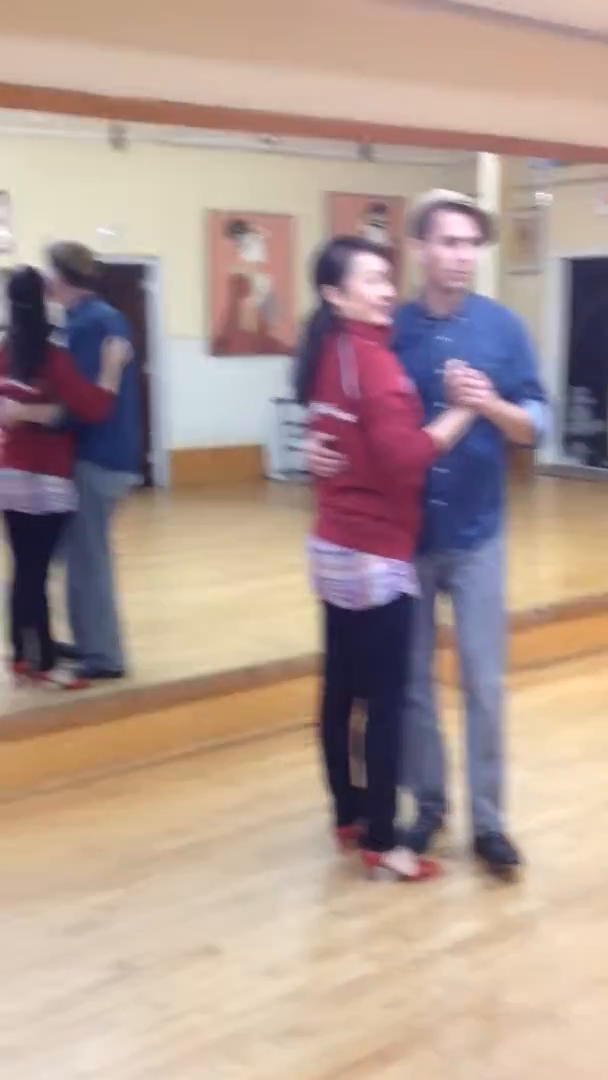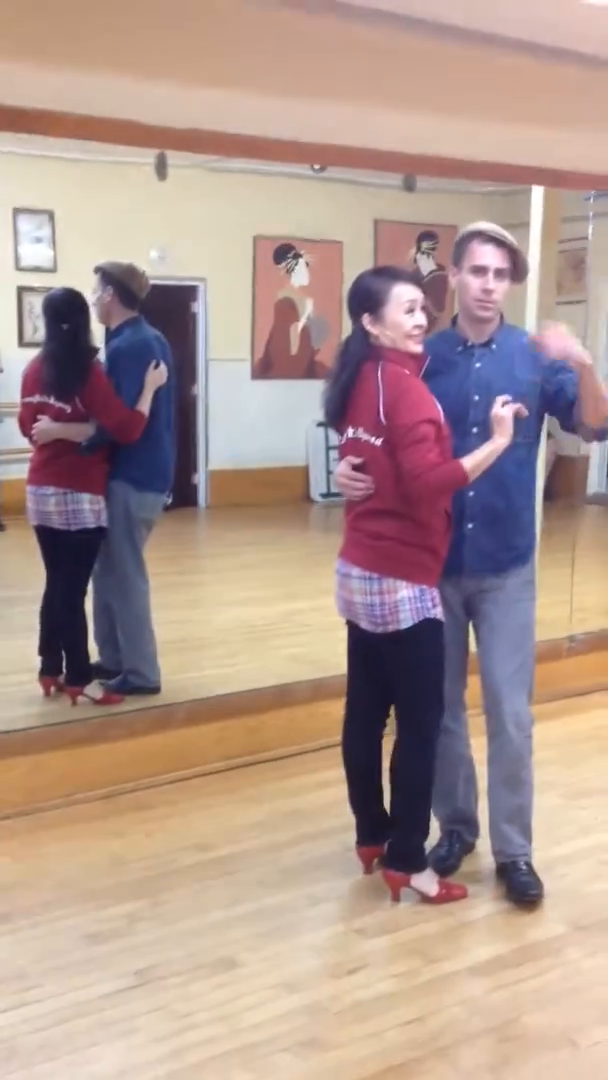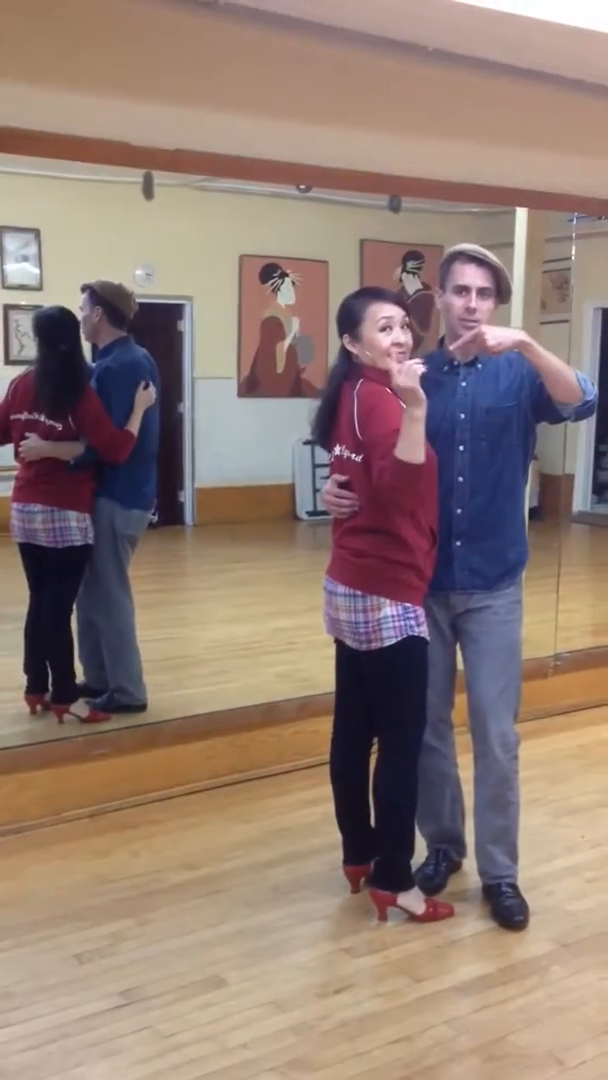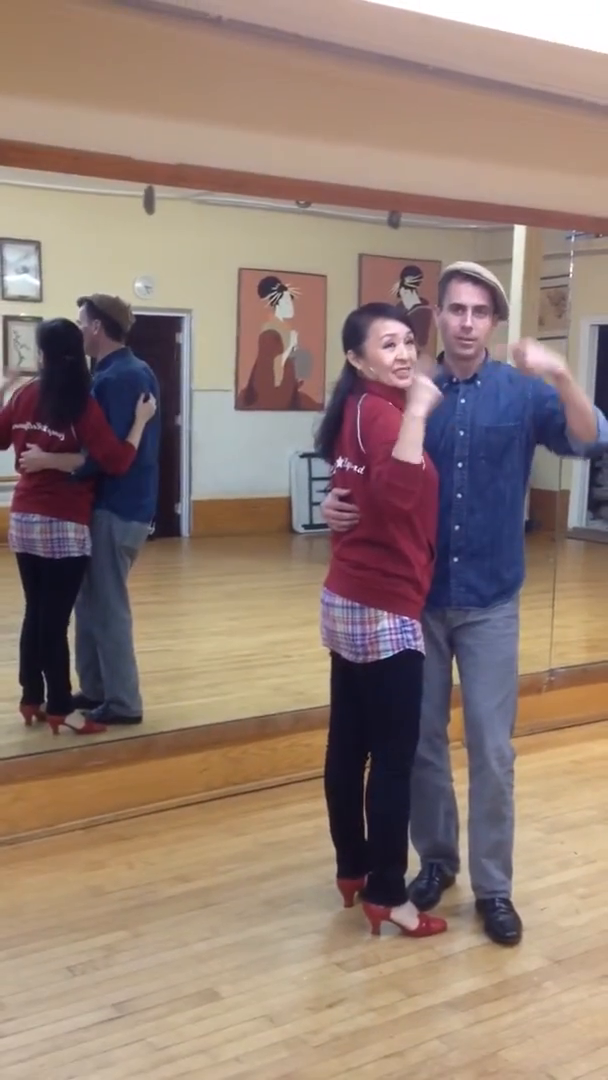
dt=0.7s
person 1, frame 1
left shoulder: (501, 327)
right shoulder: (386, 330)
left elbow: (535, 425)
left wrist: (490, 405)
right wrist: (321, 446)
left hip: (475, 536)
left knee: (483, 681)
right knee: (410, 679)
left ankle: (489, 820)
right ankle: (428, 803)
person 1, frame 2
left shoulder: (536, 356)
right shoulder: (421, 359)
right wrist: (350, 470)
left hip: (507, 566)
left knee: (509, 712)
right knee: (439, 706)
left ankle: (514, 849)
right ankle: (456, 826)
person 1, frame 3
left shoulder: (519, 374)
right shoulder: (410, 377)
left elbow: (580, 403)
left wrist: (523, 343)
right wrist: (339, 490)
left hip: (493, 583)
right hip: (420, 581)
left knee: (496, 734)
right knee: (426, 726)
left ankle: (499, 870)
right ankle: (442, 844)
person 1, frame 4
left shoulder: (520, 390)
right wrist: (338, 502)
left hip: (490, 600)
right hip: (416, 597)
left knee: (491, 748)
right knee: (422, 740)
left ankle: (493, 885)
right ankle: (436, 860)
person 2, frame 1
left shoulder: (325, 354)
right shoulder: (371, 358)
right elbow: (403, 457)
right wrist: (461, 412)
left hip: (334, 546)
right hip: (374, 554)
left knee: (341, 687)
right knee: (386, 697)
left ankle: (349, 816)
right ankle: (381, 839)
person 2, frame 2
left shoulder: (359, 381)
right shoulder: (403, 385)
right elbow: (429, 482)
right wrist: (499, 441)
left hip: (359, 570)
right hip: (401, 578)
left knee: (367, 710)
right knee: (421, 719)
left ankle: (372, 836)
right ankle: (406, 860)
person 2, frame 3
left shoulder: (351, 395)
right shoulder: (379, 399)
right elbow: (400, 488)
right wrist: (415, 409)
left hip: (351, 587)
right hip: (386, 594)
left knee: (355, 728)
right knee: (402, 739)
left ankle: (358, 855)
right ankle: (393, 880)
person 2, frame 4
left shoulder: (354, 411)
right shoulder: (380, 412)
right elbow: (399, 492)
right wrist: (417, 411)
left hip: (347, 600)
right hip: (384, 608)
left knee: (350, 742)
right knee: (394, 753)
left ankle: (353, 868)
right ankle: (386, 894)
person 3, frame 1
left shoulder: (85, 326)
right shoulder: (107, 317)
left hip: (97, 456)
right hip: (112, 450)
left knee: (88, 556)
right knee: (85, 551)
left ankle: (105, 654)
right ankle: (89, 640)
person 3, frame 2
left shoulder: (127, 347)
right shoulder: (147, 339)
left wrist: (59, 430)
left hip: (132, 476)
right hip: (142, 471)
left knee: (123, 575)
right knee: (111, 571)
left ankle: (140, 673)
right ankle: (114, 659)
person 3, frame 3
left shoulder: (118, 366)
right shoulder: (128, 359)
left wrist: (47, 448)
left hip: (117, 495)
right hip: (118, 490)
left knee: (108, 594)
right knee: (93, 590)
left ankle: (127, 691)
right ankle: (99, 678)
person 3, frame 4
left shoulder: (118, 378)
right shoulder: (125, 372)
left wrist: (47, 460)
left hip: (117, 507)
right hip: (114, 502)
left knee: (107, 606)
right knee: (93, 601)
left ankle: (122, 703)
right ankle: (95, 690)
person 4, frame 1
right shoulder: (51, 357)
right elbow: (93, 409)
right wrist: (112, 368)
right hip: (45, 479)
right knee: (36, 571)
right ankle: (43, 662)
person 4, frame 2
left shoulder: (35, 369)
right shoulder: (88, 375)
right elbow: (127, 430)
right wrist: (150, 387)
left hip: (40, 491)
right hip: (79, 497)
left knee: (56, 584)
right knee: (73, 589)
left ankle: (50, 669)
right ankle: (78, 678)
person 4, frame 3
right shoulder: (79, 393)
right elbow: (116, 450)
right wrist: (140, 408)
right hip: (66, 515)
left knee: (39, 602)
right knee: (59, 607)
left ankle: (36, 688)
right ankle: (64, 696)
person 4, frame 4
right shoulder: (83, 405)
right elbow: (117, 462)
right wrist: (141, 420)
right hip: (64, 526)
left knee: (35, 613)
right knee: (56, 618)
right ankle: (59, 708)
